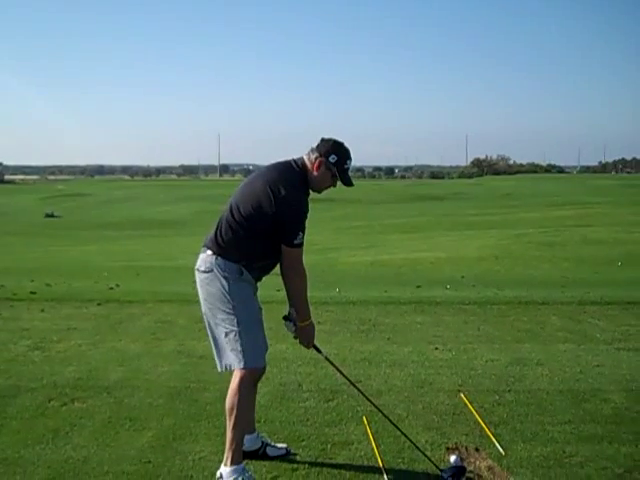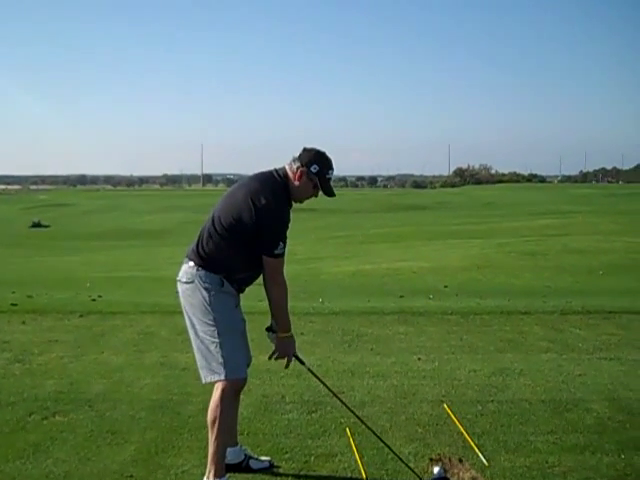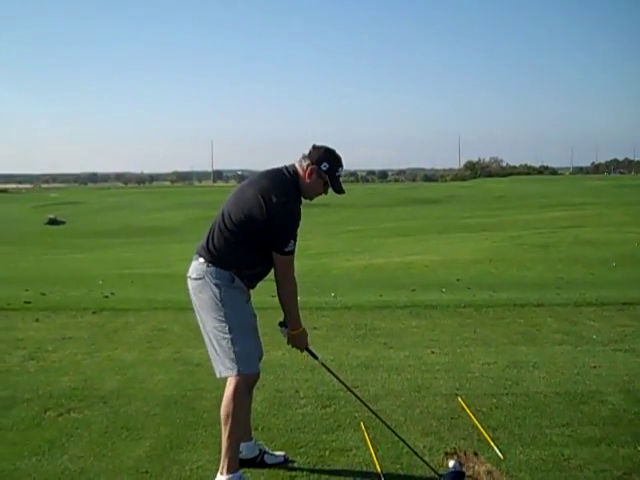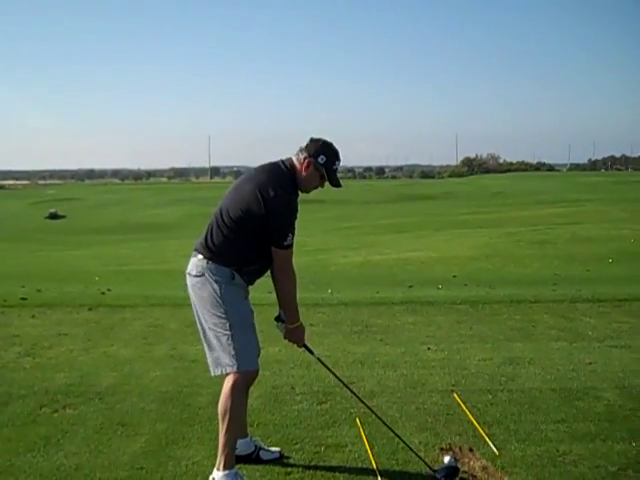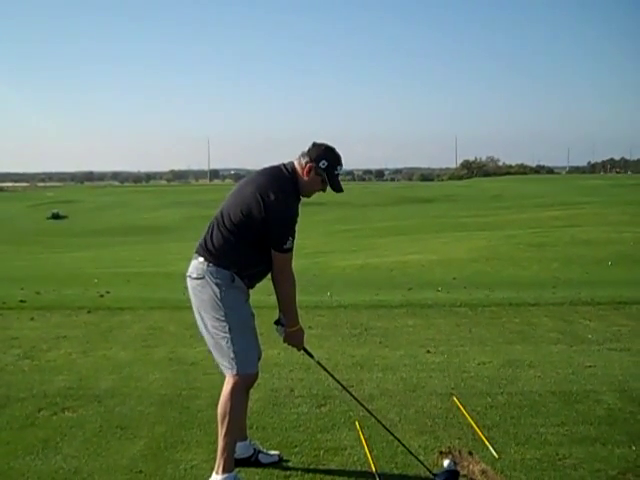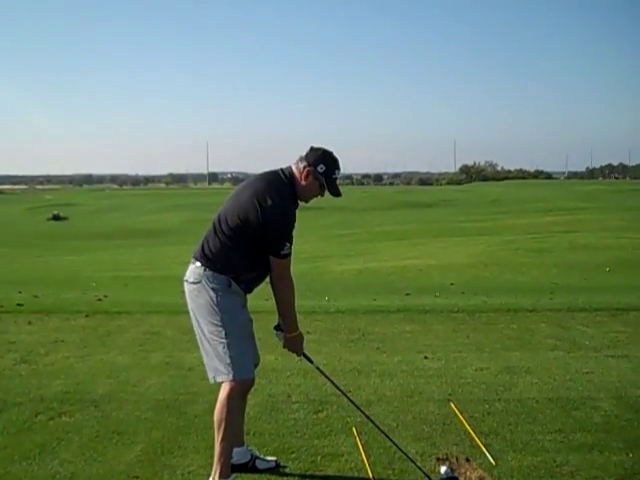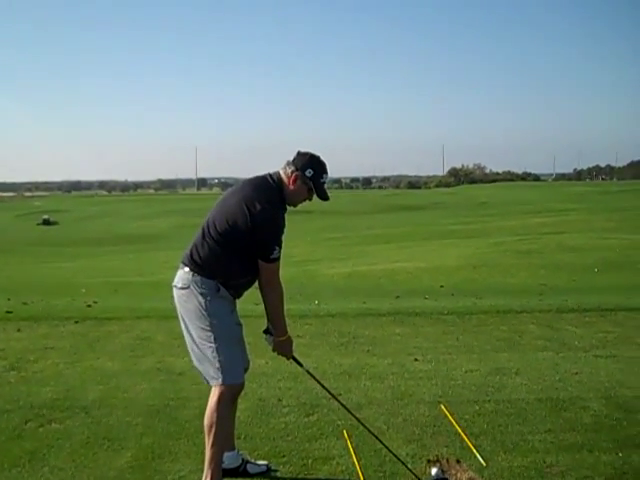
dt=0.7s
person 1, frame 1
left shoulder: (283, 176)
right shoulder: (292, 193)
left elbow: (285, 258)
right elbow: (293, 267)
left wrist: (293, 308)
right wrist: (305, 319)
left hip: (231, 270)
right hip: (225, 273)
left knee: (251, 361)
right knee: (248, 367)
left ankle: (249, 439)
person 1, frame 2
left shoulder: (265, 185)
right shoulder: (272, 203)
left elbow: (267, 270)
right elbow: (274, 279)
left wrist: (278, 324)
right wrist: (285, 332)
left hip: (217, 283)
right hip: (207, 285)
left knee: (235, 373)
right knee: (229, 379)
left ankle: (231, 452)
person 1, frame 3
left shoulder: (274, 182)
right shoulder: (284, 201)
left elbow: (277, 265)
right elbow: (284, 275)
left wrist: (290, 320)
right wrist: (295, 326)
left hip: (223, 276)
right hip: (218, 280)
left knee: (247, 367)
right knee: (242, 374)
left ankle: (246, 447)
person 1, frame 4
left shoulder: (271, 176)
right shoulder: (281, 194)
left elbow: (274, 259)
right elbow: (283, 268)
left wrist: (285, 312)
right wrist: (293, 320)
left hip: (219, 272)
right hip: (217, 276)
left knee: (245, 365)
right knee: (241, 370)
left ankle: (241, 443)
person 1, frame 5
left shoulder: (273, 180)
right shoulder: (281, 197)
left elbow: (274, 263)
right elbow: (282, 272)
left wrist: (286, 317)
right wrist: (292, 324)
left hip: (220, 276)
right hip: (217, 279)
left knee: (245, 367)
right knee: (241, 373)
left ankle: (240, 447)
person 1, frame 6
left shoulder: (270, 184)
right shoulder: (278, 203)
right elbow: (281, 277)
right wrist: (292, 329)
left hip: (219, 282)
right hip: (215, 285)
left knee: (243, 372)
right knee: (237, 379)
left ankle: (237, 453)
person 1, frame 7
left shoulder: (259, 189)
right shoulder: (267, 209)
right elbow: (269, 281)
right wrist: (281, 333)
left hip: (209, 287)
right hip: (204, 290)
left knee: (233, 377)
right knee: (227, 383)
